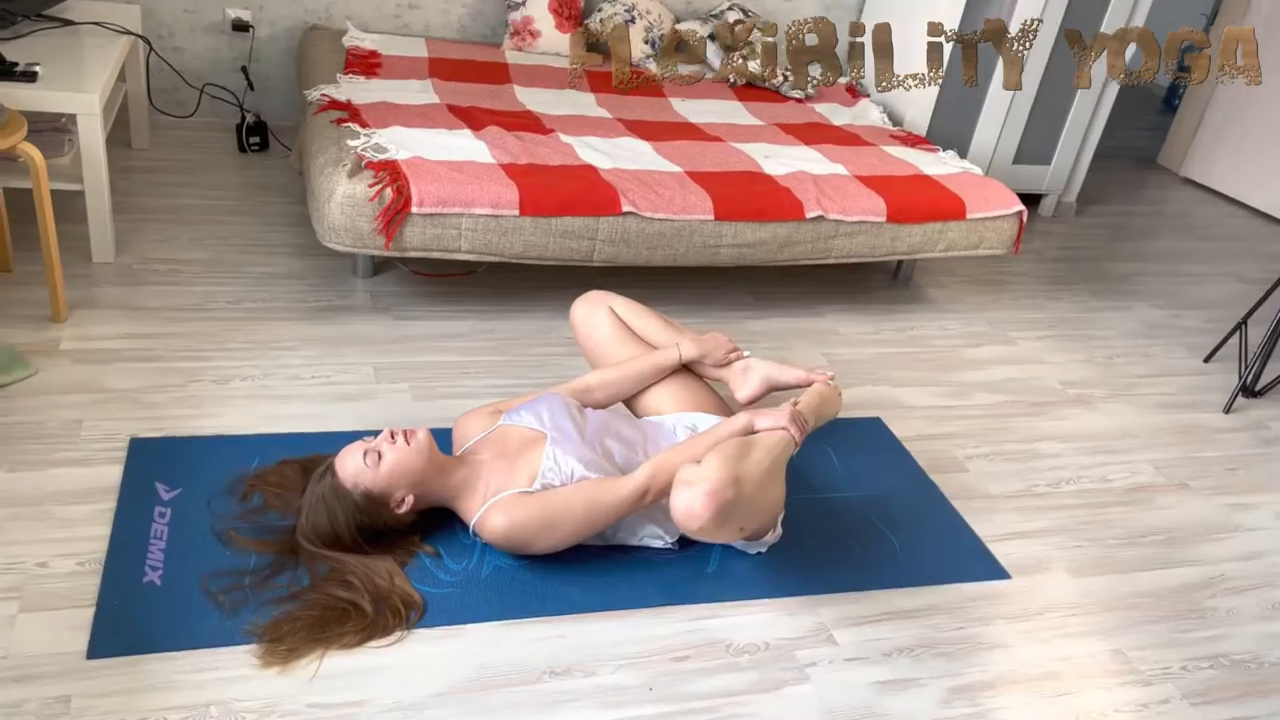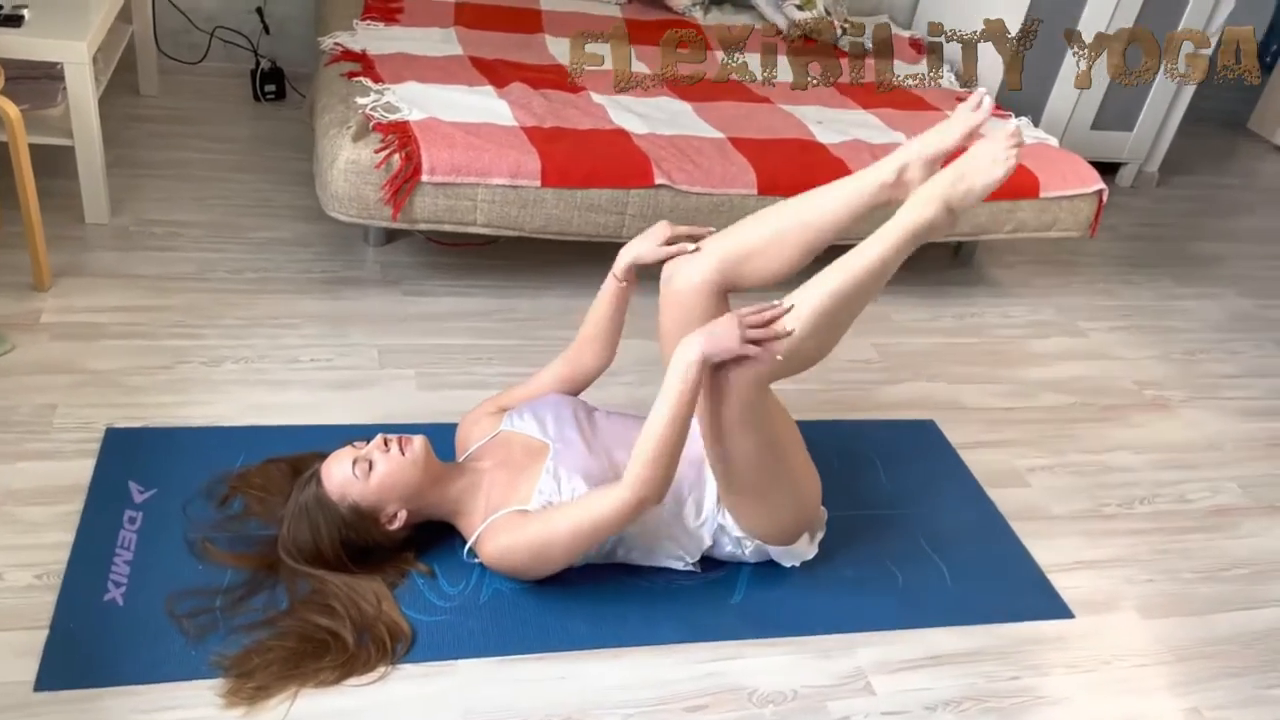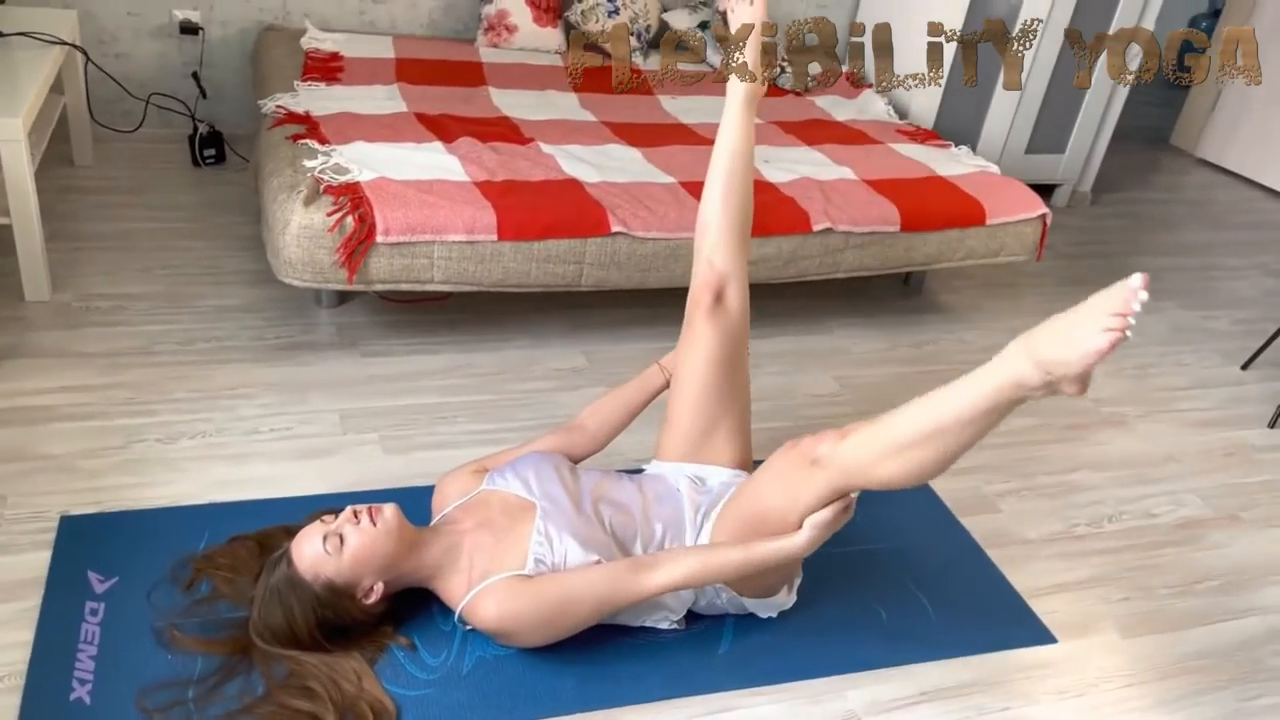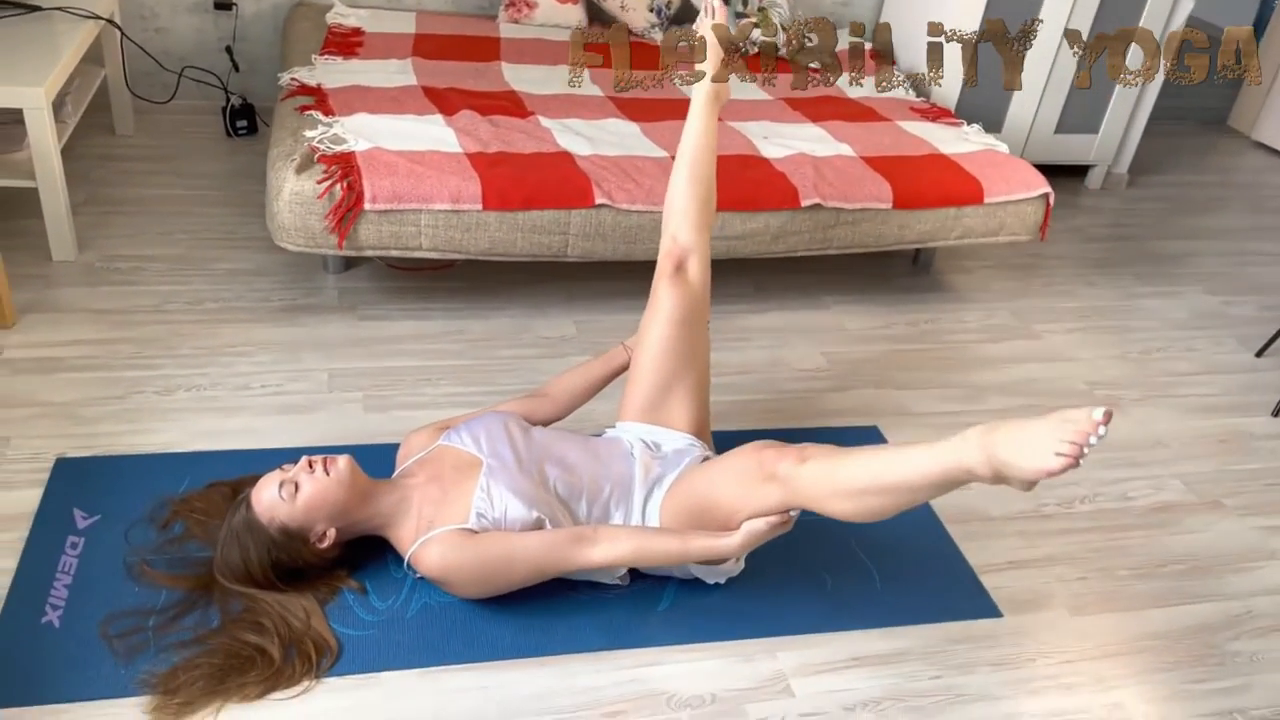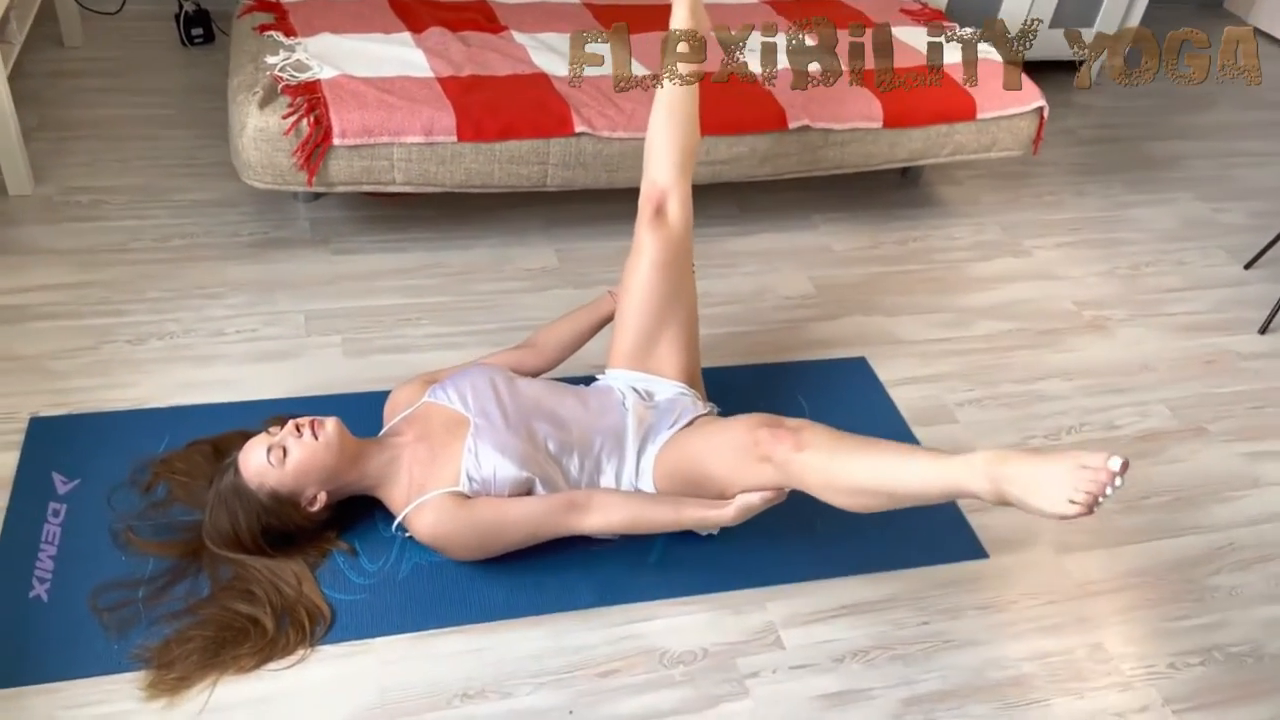
dt=1s
person 1, frame 1
left shoulder: (472, 428)
right shoulder: (501, 518)
left elbow: (582, 393)
right elbow: (642, 485)
left wrist: (683, 350)
right wrist: (741, 425)
left hip: (694, 434)
left knee: (593, 307)
right knee: (703, 498)
left ankle: (743, 375)
right ankle: (804, 411)
person 1, frame 2
left shoulder: (479, 429)
right shoulder: (503, 540)
left elbow: (578, 363)
right elbow: (638, 492)
left wrist: (625, 265)
right wrist: (691, 357)
left hip: (715, 448)
right hip: (756, 522)
left knee: (693, 267)
right knee: (729, 360)
left ankle: (906, 174)
right ankle: (927, 209)
person 1, frame 3
left shoulder: (457, 490)
right shoulder: (494, 605)
left elbow: (571, 436)
right elbow: (648, 580)
left wrist: (671, 367)
right wrist: (788, 547)
left hip: (684, 488)
right hip: (725, 555)
left knee: (715, 292)
right knee: (823, 455)
right ankle: (1031, 363)
person 1, frame 4
left shoulder: (418, 448)
right shoulder: (441, 556)
left elbow: (535, 407)
right elbow: (585, 548)
left wrist: (631, 348)
right wrist: (728, 540)
left hip: (645, 448)
right hip: (667, 513)
left knee: (682, 261)
right knee: (778, 467)
right ankle: (988, 450)
person 1, frame 5
left shoulder: (407, 400)
right shoulder: (432, 518)
left elbow: (520, 363)
right elbow: (578, 512)
left wrist: (619, 296)
right wrist: (722, 514)
left hip: (636, 395)
right hip: (654, 459)
left knee: (662, 203)
right knee: (774, 440)
right ankle: (999, 473)
